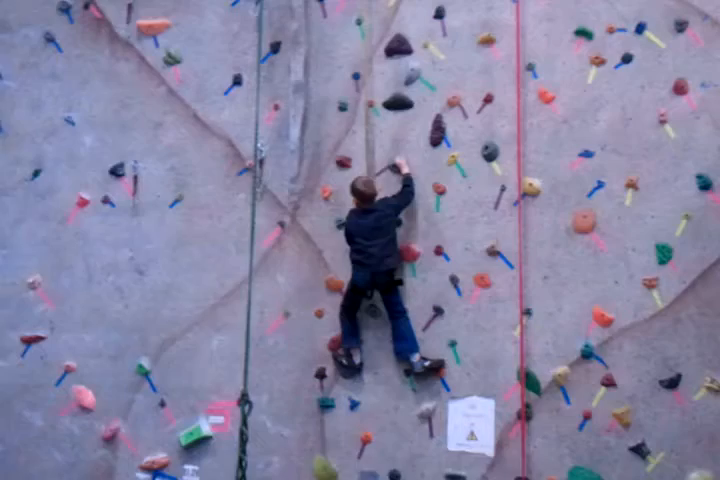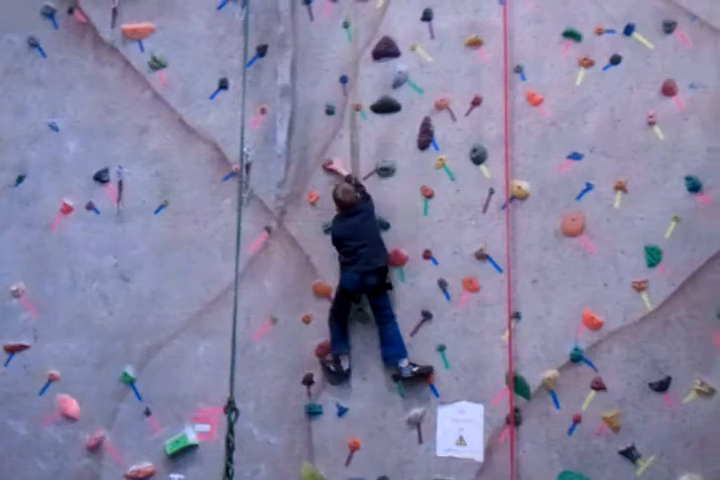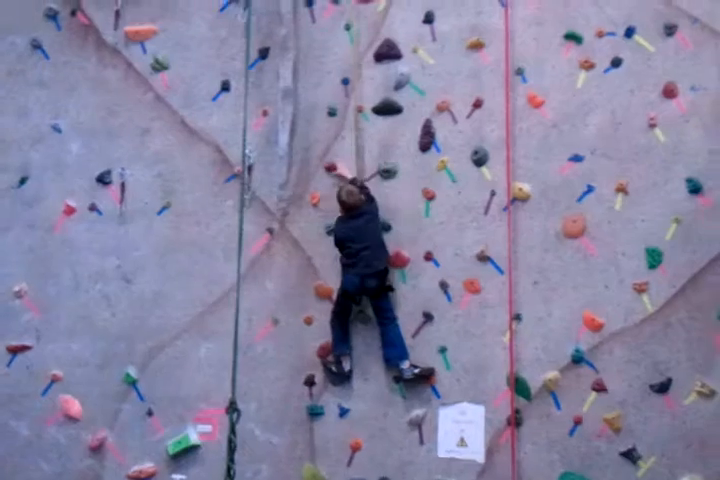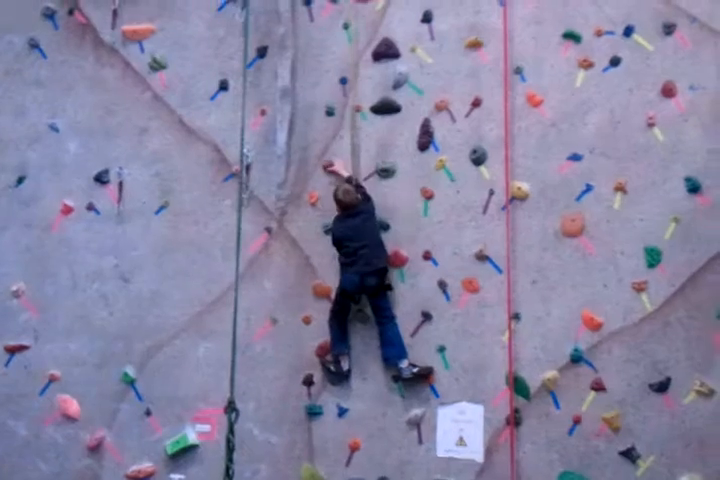
dt=0.1s
person 1, frame 1
left shoulder: (352, 219)
right shoulder: (388, 207)
right elbow: (408, 192)
right wrist: (404, 168)
left hip: (361, 273)
right hip: (385, 273)
left knee: (348, 312)
right knee: (398, 314)
left ankle: (353, 356)
right ankle: (414, 359)
person 1, frame 2
left shoulder: (337, 224)
right shoulder: (367, 207)
right elbow: (358, 185)
right wrist: (341, 171)
left hip: (350, 276)
right hip: (375, 275)
left knee: (337, 317)
right knee: (386, 319)
left ankle: (341, 362)
right ankle: (403, 364)
person 1, frame 3
left shoulder: (340, 226)
right shoulder: (370, 210)
right elbow: (363, 189)
left hip: (351, 278)
right hip: (375, 276)
left knee: (339, 319)
right knee: (387, 320)
left ankle: (343, 364)
right ankle: (404, 367)
person 1, frame 4
left shoulder: (337, 225)
right shoulder: (368, 209)
right elbow: (360, 188)
right wrist: (342, 173)
left hip: (350, 277)
right hip: (375, 275)
left knee: (337, 318)
right knee: (386, 319)
left ankle: (341, 363)
right ankle: (403, 365)
